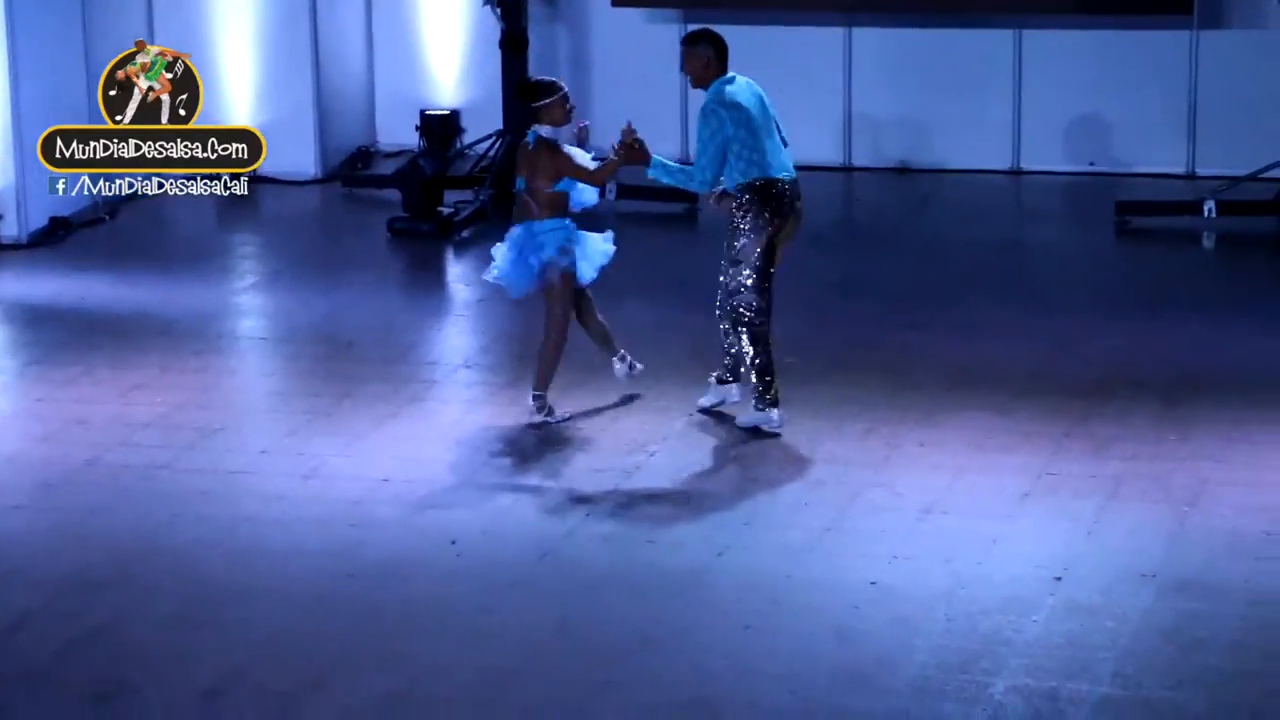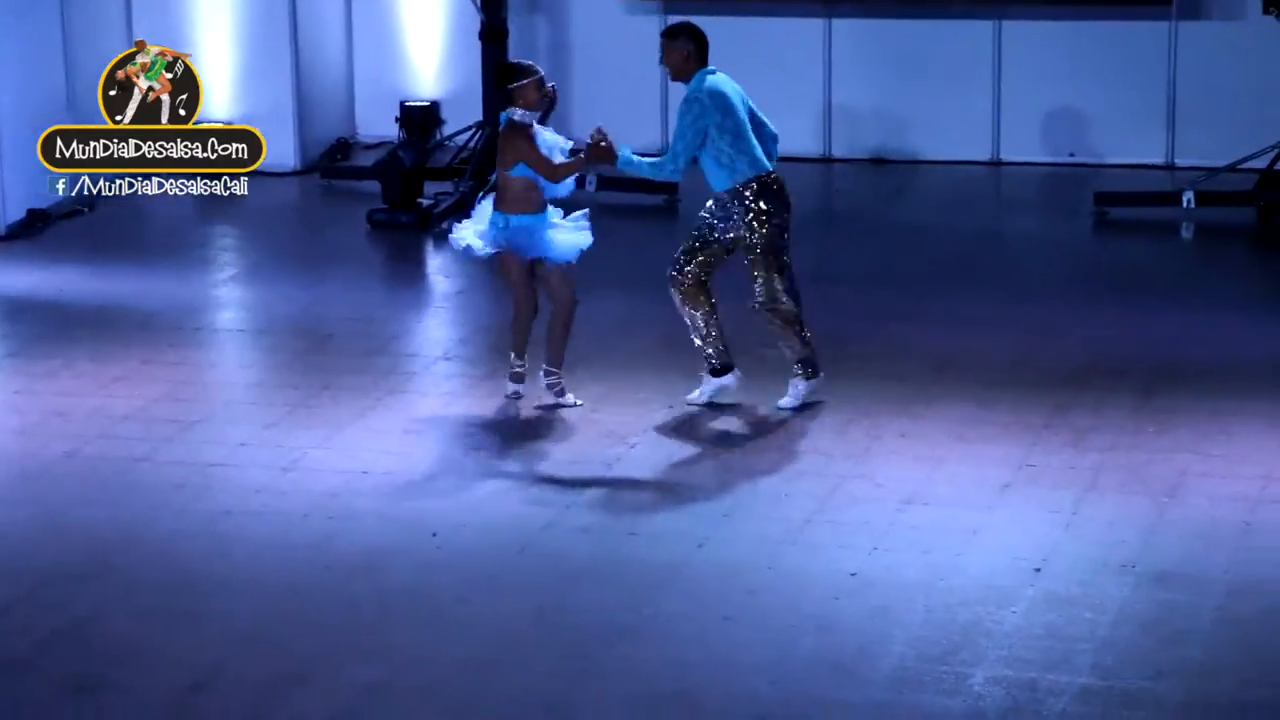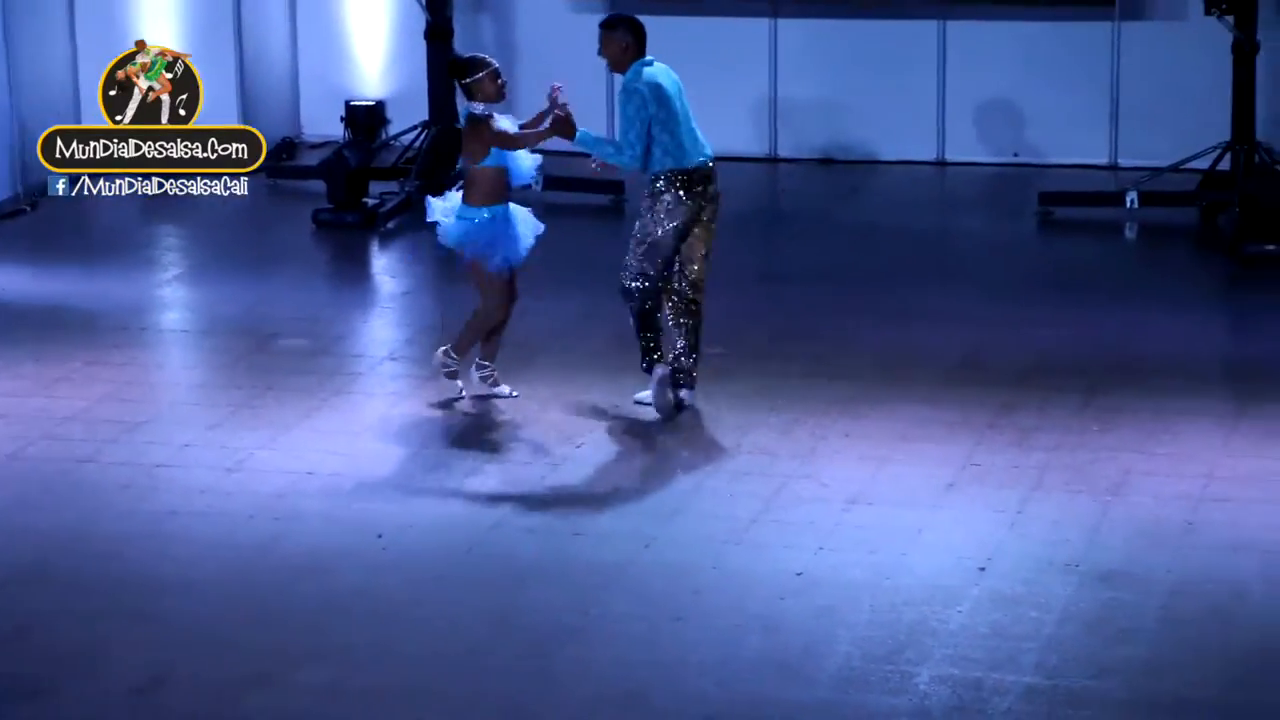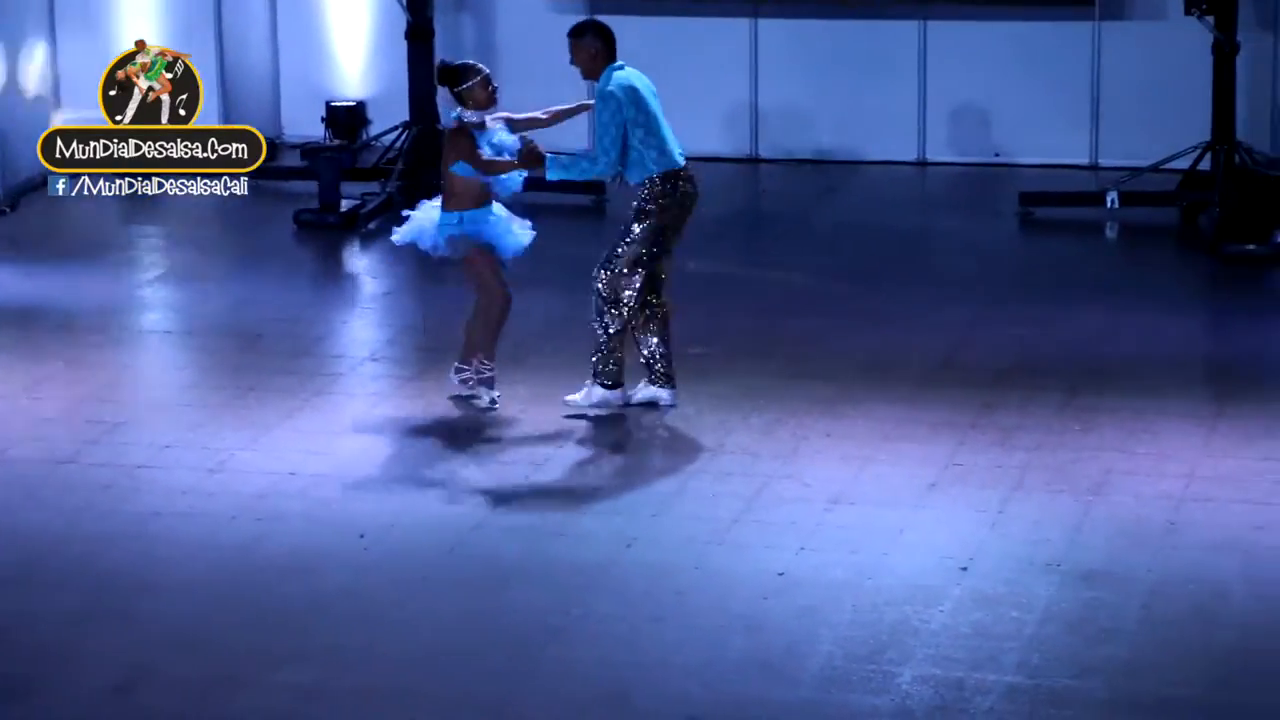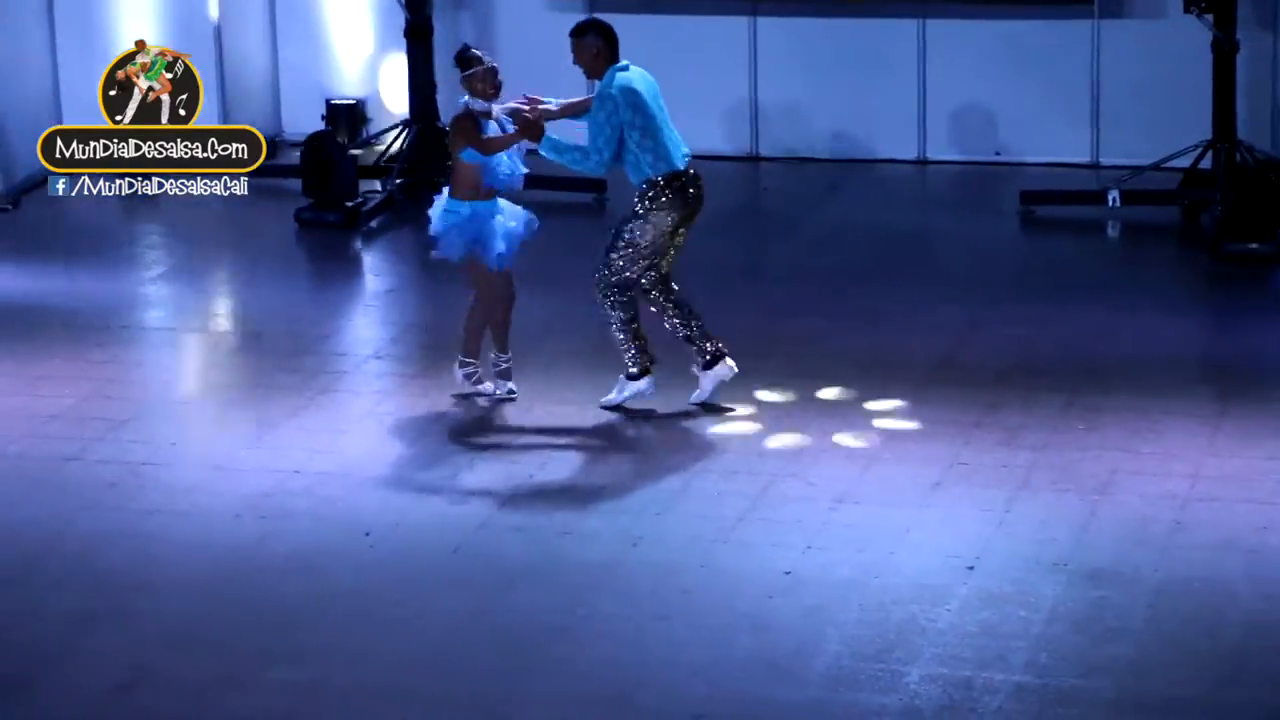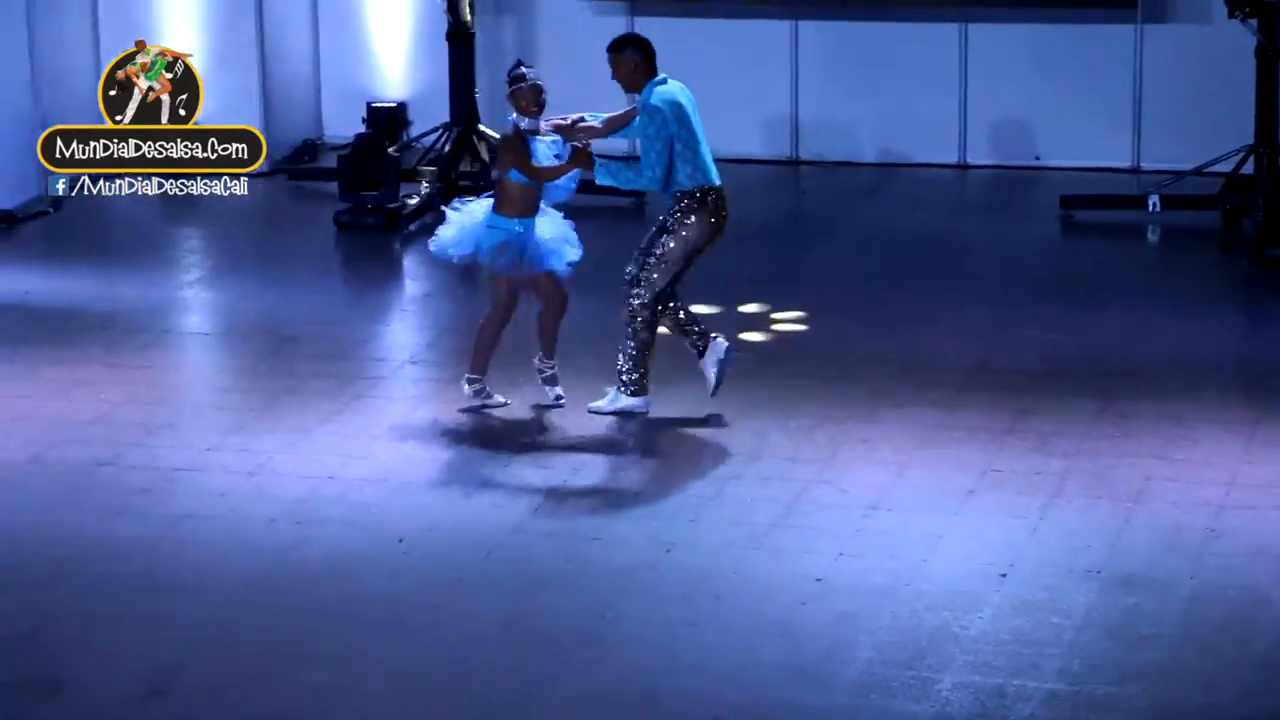
dt=0.2s
person 1, frame 1
left shoulder: (716, 108)
right shoulder: (750, 89)
left elbow: (701, 179)
right elbow: (780, 143)
left wrist: (647, 161)
left hip: (757, 205)
right hip: (784, 197)
left knee: (745, 303)
right knee: (740, 295)
left ankle: (766, 406)
right ankle: (729, 380)
person 1, frame 2
left shoulder: (698, 99)
right shoulder: (723, 86)
left elbow: (673, 168)
right elbow: (768, 136)
left wrist: (618, 159)
left hip: (754, 201)
right hip: (733, 201)
left knee: (773, 294)
right knee: (685, 276)
left ankle: (805, 374)
right ankle: (720, 372)
person 1, frame 3
left shoulder: (635, 89)
right shoulder: (663, 75)
left elbow: (631, 156)
left wrist: (577, 136)
right wrist: (611, 155)
left hip: (674, 191)
right hip: (701, 183)
left knee: (640, 285)
right knee: (685, 287)
left ankle: (659, 369)
right ankle: (680, 383)
person 1, frame 4
left shoulder: (610, 94)
right shoulder: (634, 80)
left elbow: (605, 164)
left wrist: (546, 164)
left hip: (658, 194)
right hip: (677, 187)
left knee: (611, 285)
right knee: (645, 287)
left ankle: (606, 383)
right ankle: (660, 383)
person 1, frame 5
left shoulder: (610, 93)
right shoulder: (639, 78)
left elbow: (599, 160)
left wrist: (542, 140)
right wrist: (554, 112)
left hip: (662, 195)
right hip: (684, 186)
left knee: (613, 281)
right knee: (652, 282)
left ankle: (636, 375)
right ankle: (711, 361)
person 1, frame 6
left shoulder: (656, 107)
right shoulder: (673, 91)
left elbow: (651, 178)
left wrist: (594, 166)
right wrist: (596, 125)
left hip: (695, 209)
right hip: (702, 204)
left knee: (644, 294)
right knee: (641, 280)
left ankle: (631, 391)
right ankle: (706, 347)
person 2, frame 1
left shoulder: (529, 145)
right shoulder: (554, 153)
right elbow: (594, 179)
left wrist: (575, 147)
right wrist: (622, 154)
left hip: (530, 236)
right hip: (551, 237)
left knee: (582, 305)
right knee: (558, 321)
left ankle: (618, 359)
right ankle: (539, 400)
person 2, frame 2
left shoulder: (528, 127)
right shoulder: (517, 135)
right elbow: (552, 172)
left wrist: (548, 105)
right wrist: (590, 157)
left hip: (540, 224)
right hip: (513, 229)
left knee: (566, 298)
right knee: (526, 307)
left ankle: (553, 373)
right ankle: (518, 365)
person 2, frame 3
left shoulder: (491, 120)
right shoulder: (478, 126)
left elbow: (516, 133)
right elbow: (518, 142)
left wrist: (549, 109)
right wrist: (555, 130)
left hip: (499, 217)
right hip: (480, 221)
left knee: (507, 297)
right knee: (494, 305)
left ankle: (485, 371)
right ankle: (451, 355)
person 2, frame 4
left shoulder: (494, 123)
right shoulder: (459, 135)
left elbow: (541, 120)
right elbow: (484, 166)
left wrist: (584, 107)
right wrist: (523, 162)
left hip: (484, 220)
right hip: (460, 225)
left knee: (490, 299)
right knee: (498, 297)
left ankle: (466, 372)
right ankle: (482, 370)
person 2, frame 5
left shoulder: (501, 113)
right shoulder: (466, 121)
right elbow: (485, 146)
right wrist: (521, 134)
left hip: (490, 212)
right hip: (465, 216)
left knee: (500, 291)
right knee: (496, 293)
left ankle: (469, 368)
right ankle: (497, 362)
person 2, frame 6
left shoulder: (550, 130)
right shoulder: (514, 141)
right elbow: (534, 173)
right wrist: (572, 163)
left hip: (527, 229)
right hip: (506, 232)
left knee: (556, 297)
right knee: (504, 308)
left ankle: (547, 365)
right ankle: (476, 381)
